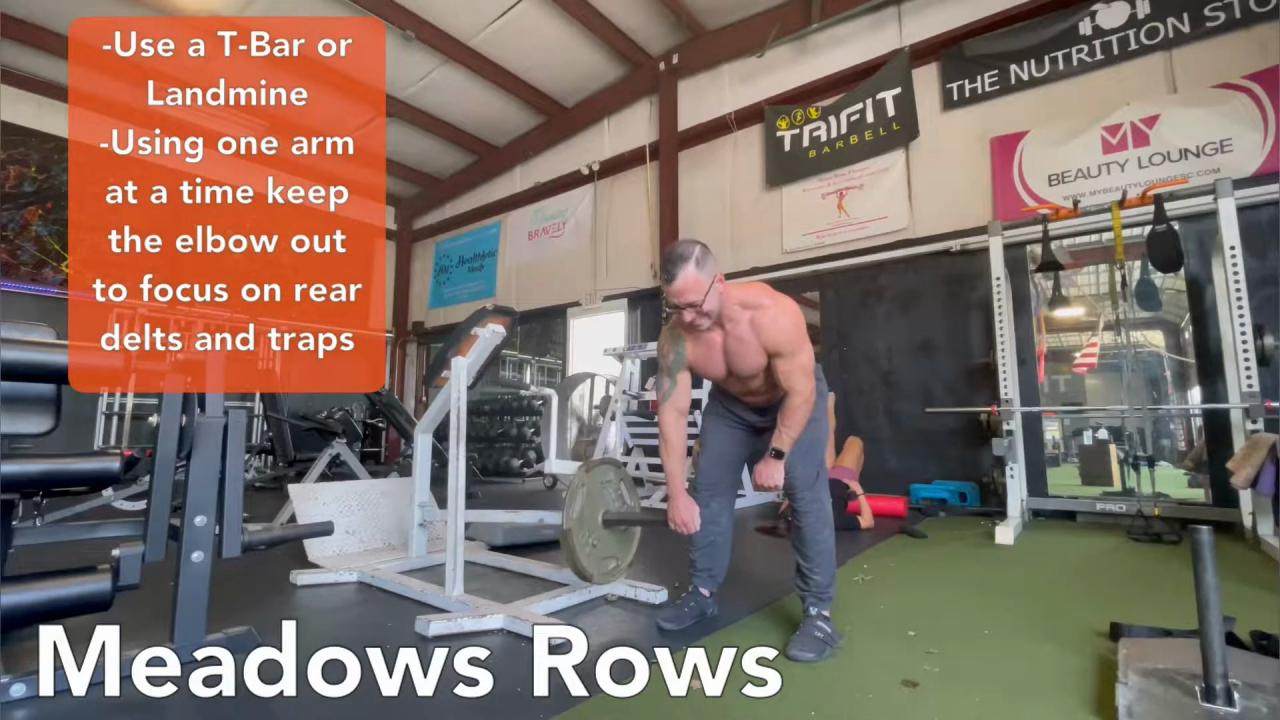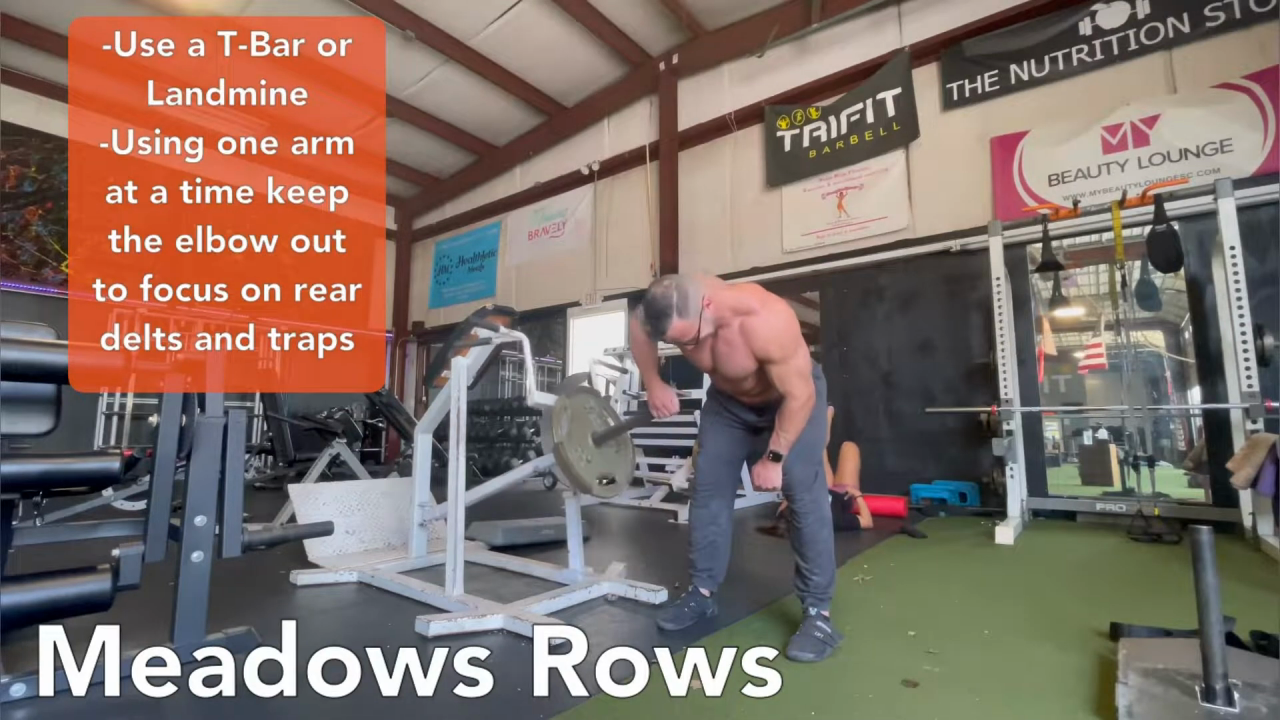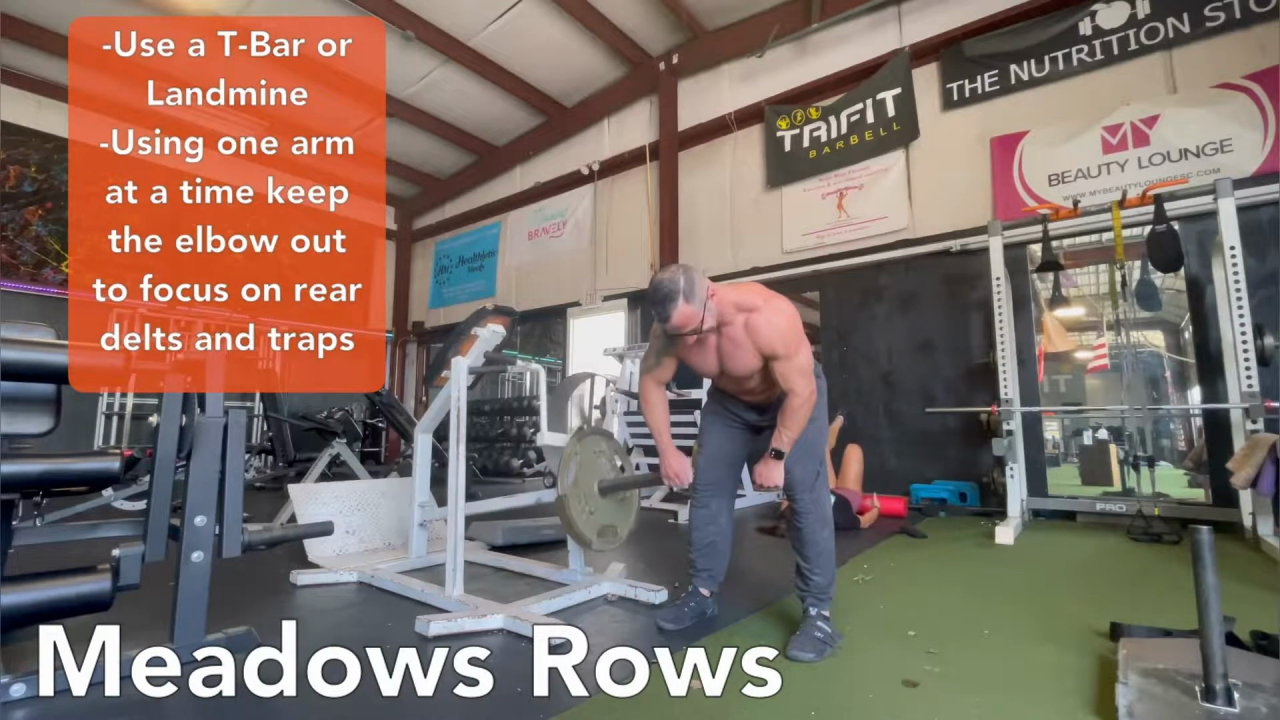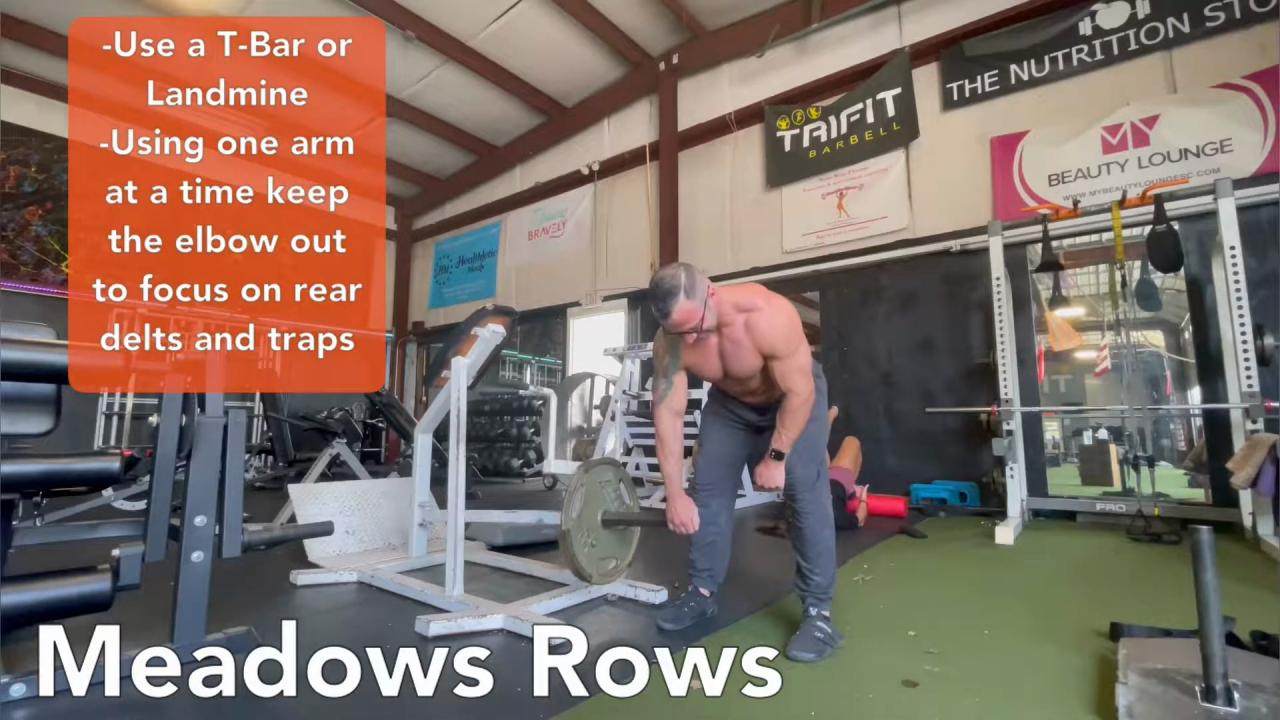
dt=0.5s
person 1, frame 1
left shoulder: (773, 314)
right shoulder: (676, 336)
left elbow: (801, 392)
right elbow: (672, 413)
left wrist: (776, 455)
right wrist: (677, 494)
left hip: (794, 397)
right hip: (730, 403)
left knee: (805, 494)
right knee: (707, 490)
left ankle: (819, 612)
right ankle: (702, 593)
person 1, frame 2
left shoulder: (765, 319)
right shoulder: (676, 316)
left elbow: (798, 395)
right elbow: (637, 324)
left wrist: (774, 457)
right wrist: (654, 384)
left hip: (793, 397)
right hip: (728, 400)
left knee: (804, 492)
right knee: (708, 490)
left ankle: (818, 612)
right ankle: (702, 593)
person 1, frame 3
left shoulder: (768, 316)
right shoulder: (671, 330)
left elbow: (802, 392)
right elbow: (651, 382)
left wrist: (776, 455)
right wrist: (667, 449)
left hip: (794, 396)
right hip: (728, 401)
left knee: (806, 493)
right knee: (707, 489)
left ankle: (818, 612)
right ankle: (703, 592)
person 1, frame 4
left shoulder: (768, 316)
right shoulder: (671, 340)
left elbow: (800, 392)
right elbow: (668, 413)
left wrist: (776, 457)
right wrist: (675, 494)
left hip: (795, 396)
right hip: (728, 402)
left knee: (806, 493)
right knee: (707, 490)
left ankle: (818, 611)
right ankle: (702, 592)
